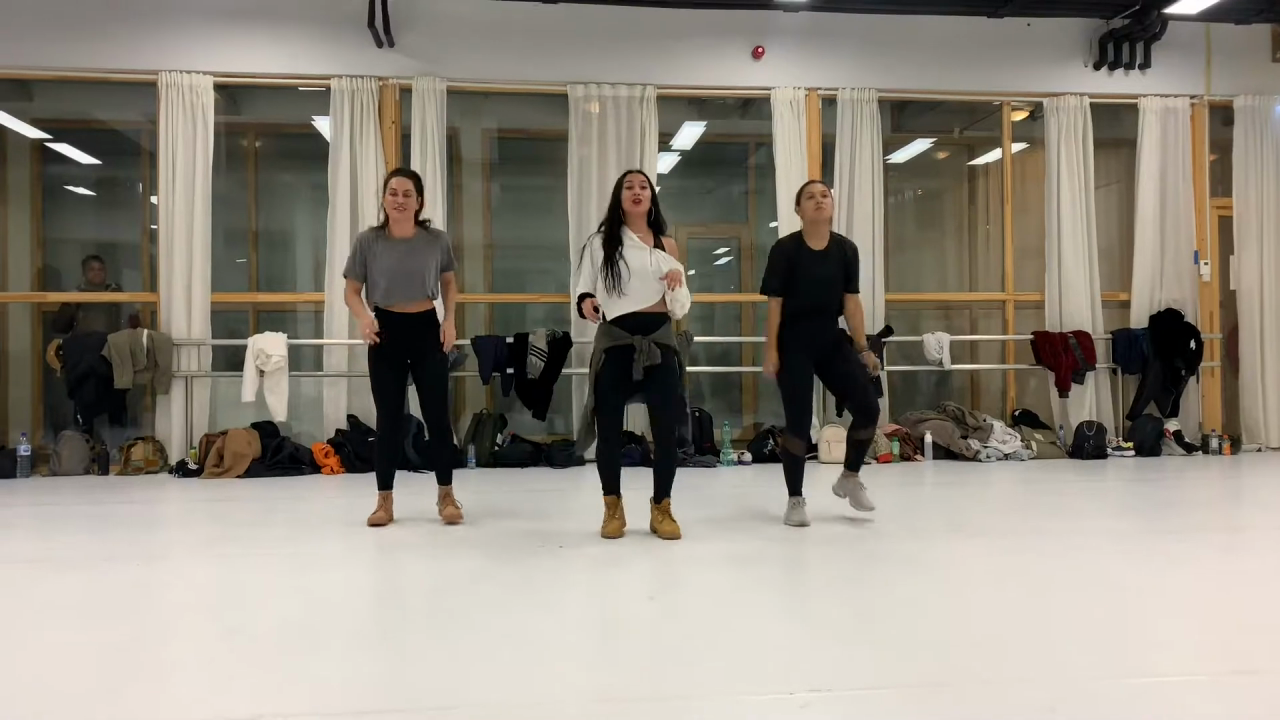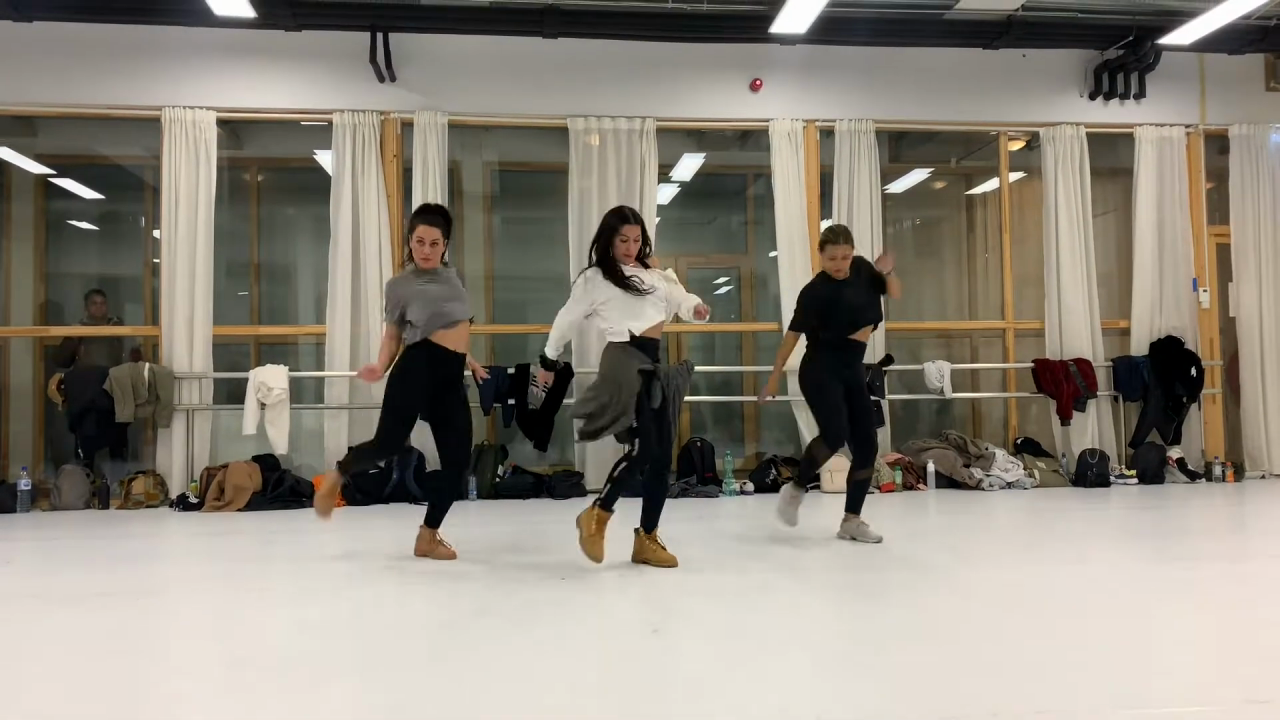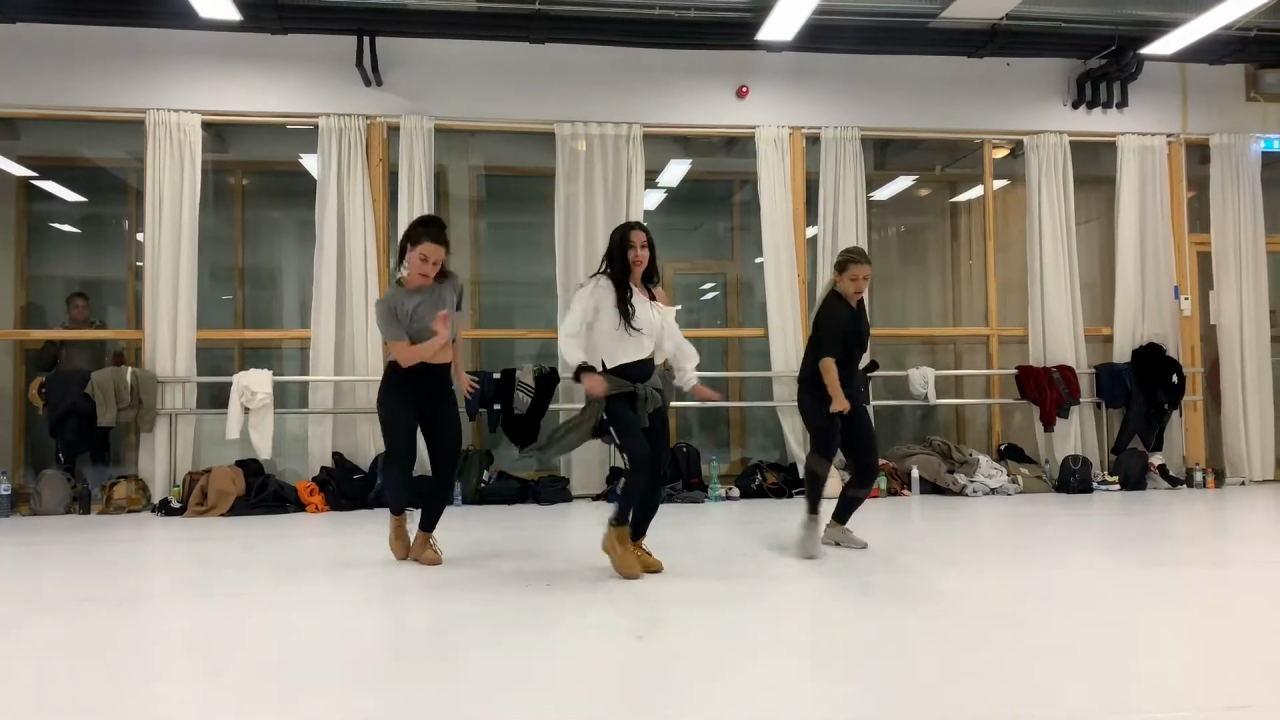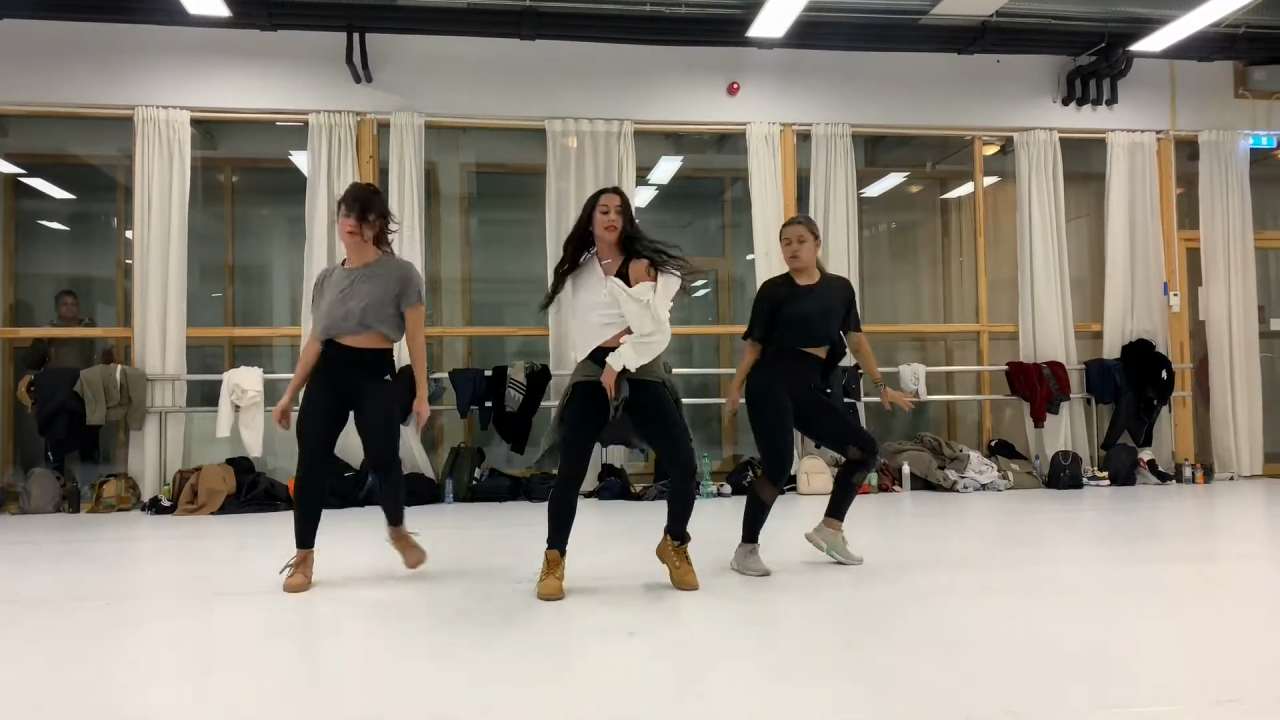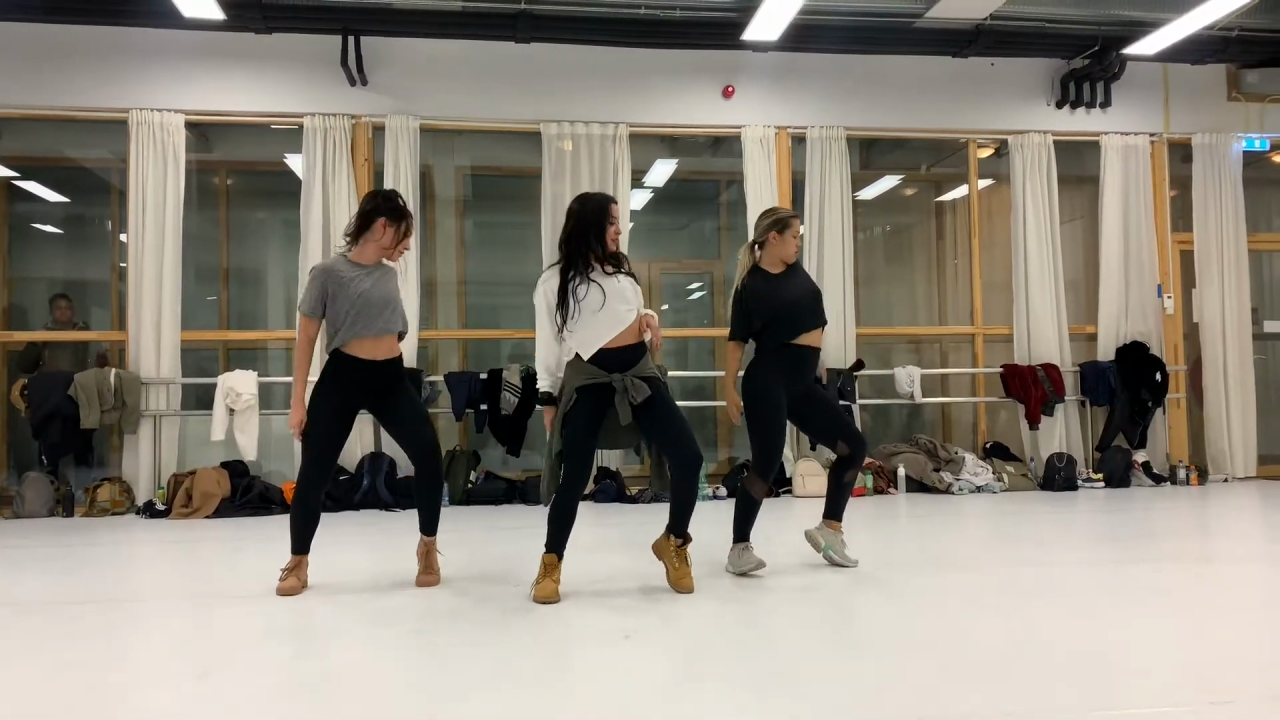
dt=1s
person 1, frame 1
left shoulder: (666, 244)
right shoulder: (601, 242)
left elbow: (679, 307)
right elbow: (585, 286)
left wrist: (679, 283)
right wrist: (585, 300)
left hip: (658, 338)
right hip: (615, 338)
left knee: (666, 428)
right knee: (609, 428)
left ankle: (661, 508)
right ankle: (613, 507)
person 1, frame 2
left shoulder: (653, 270)
right shoulder: (596, 277)
left elbow: (680, 301)
right elbow: (567, 319)
left wrist: (696, 308)
right wrist: (548, 361)
left hip: (652, 364)
right hip: (624, 360)
left knee: (661, 454)
right knee: (647, 443)
left ankle: (647, 537)
right ankle: (596, 516)
person 1, frame 3
left shoulder: (657, 296)
right shoulder: (599, 288)
left elbow: (673, 342)
right elbow: (569, 335)
left wrist: (695, 382)
right wrist: (585, 371)
left hip: (647, 386)
right hip: (612, 388)
left knee: (655, 473)
right knee: (642, 460)
left ankle: (635, 544)
right ankle: (616, 532)
person 1, frame 4
left shoulder: (642, 265)
right shoulder: (575, 269)
left elbow: (657, 331)
left wrist: (619, 361)
left hip: (641, 371)
right hip: (592, 373)
left knee: (683, 465)
right knee: (570, 471)
left ankle: (674, 545)
right ankle: (554, 561)
person 1, frame 5
left shoulder: (619, 266)
right shoulder: (555, 280)
right elbow: (547, 342)
left wrist: (647, 317)
right wrist: (548, 396)
left hip: (638, 372)
right hip: (587, 377)
left knee: (689, 456)
right knee: (575, 476)
left ankle: (673, 543)
right ankle: (550, 565)
person 2, frame 1
left shoulder: (437, 240)
right shoulder: (367, 241)
left elbow: (450, 282)
right elbow: (351, 291)
left wrist: (450, 318)
right wrist: (363, 315)
left hip: (427, 330)
right hip: (387, 333)
left knee: (437, 415)
right knee: (390, 418)
left ankle: (446, 495)
right ankle: (385, 501)
person 2, frame 2
left shoulder: (451, 274)
right shoulder: (400, 284)
right elbow: (393, 337)
left wrist: (467, 357)
right wrist: (379, 370)
left hip: (452, 373)
right hip: (419, 363)
left knee: (458, 459)
right knee: (388, 445)
left ankle: (429, 535)
right ankle: (337, 477)
person 2, frame 3
left shoulder: (447, 287)
right shoulder: (390, 302)
right elbow: (404, 357)
left wrist: (458, 370)
right wrist: (437, 341)
left hip: (440, 383)
right hip: (400, 384)
left knee: (447, 464)
right knee: (400, 460)
left ankle: (424, 538)
right ankle: (396, 517)
person 2, frame 4
left shoulder: (401, 271)
right shoulder: (327, 278)
left elbow: (416, 333)
right elbow: (315, 341)
left wrist: (422, 392)
right wrist: (291, 393)
left hip: (375, 372)
right hip: (329, 371)
left knee: (383, 460)
right knee: (312, 465)
left ankle: (397, 529)
right ankle: (303, 558)
person 2, frame 5
left shoulder: (388, 275)
right shoulder: (328, 272)
right elbow: (305, 338)
right wrist: (298, 401)
left hip: (390, 377)
right hip: (341, 378)
left knee: (429, 455)
right knee: (314, 473)
left ankle: (428, 548)
right ankle: (297, 564)
person 3, frame 1
left shoulder: (846, 249)
right shoulder: (785, 249)
left elbow: (852, 301)
right elbow: (774, 302)
left wrist: (862, 347)
right wrist: (771, 350)
left hip: (831, 335)
right hip: (794, 337)
left knee: (867, 408)
right knee: (799, 421)
left ankle: (850, 477)
right ankle: (795, 500)
person 3, frame 2
left shoulder: (861, 268)
right shoulder: (817, 289)
left elbow: (892, 294)
right elbow: (794, 332)
left wrist: (886, 273)
right wrist: (777, 373)
left hip: (853, 366)
right hip: (822, 365)
left knee: (867, 445)
right knee: (834, 435)
left ankle: (852, 518)
right ankle: (796, 489)
person 3, frame 3
left shoulder: (856, 304)
right shoulder: (834, 308)
right elbow: (826, 357)
right wrist: (837, 396)
left hip: (853, 391)
right hip: (817, 394)
left knee: (868, 467)
right knee: (826, 445)
left ankle: (835, 526)
right ankle: (812, 520)
person 3, frame 4
left shoulder: (839, 288)
right shoulder: (774, 289)
left elbow: (855, 339)
right elbow: (754, 342)
left wrist: (881, 385)
right wrist: (736, 386)
left hip: (808, 388)
right hip: (770, 383)
left knee: (864, 450)
right knee: (778, 465)
left ankle: (829, 529)
right ankle: (746, 548)
person 3, frame 5
left shoulder: (795, 269)
right shoulder: (750, 285)
right elbow: (737, 340)
left wrist: (815, 358)
right wrist: (730, 388)
left hip: (803, 381)
right hip: (768, 379)
left knee: (853, 447)
right knee: (767, 461)
left ankle: (829, 530)
right ankle: (739, 548)
